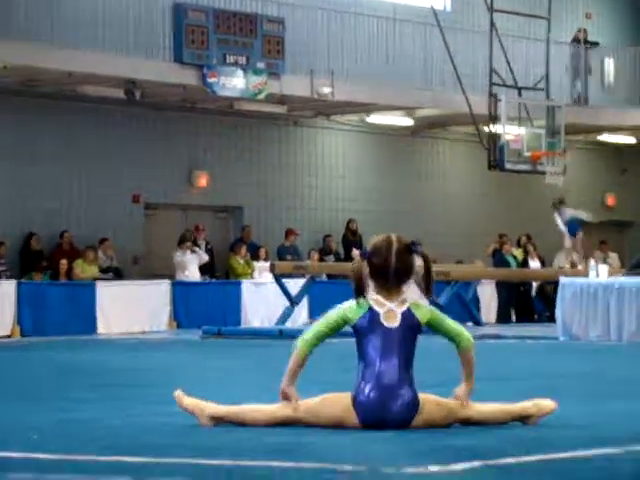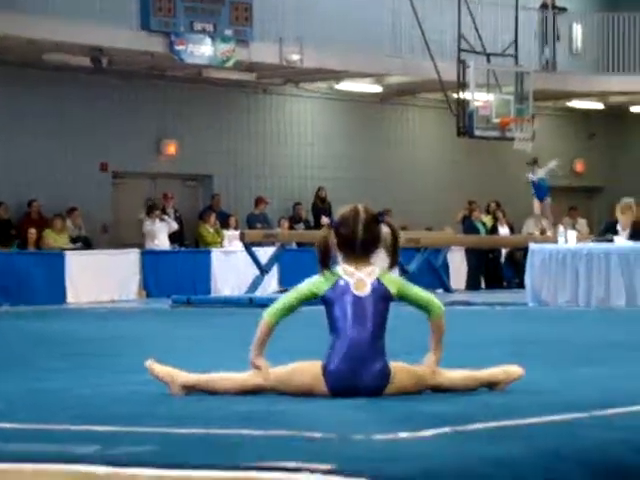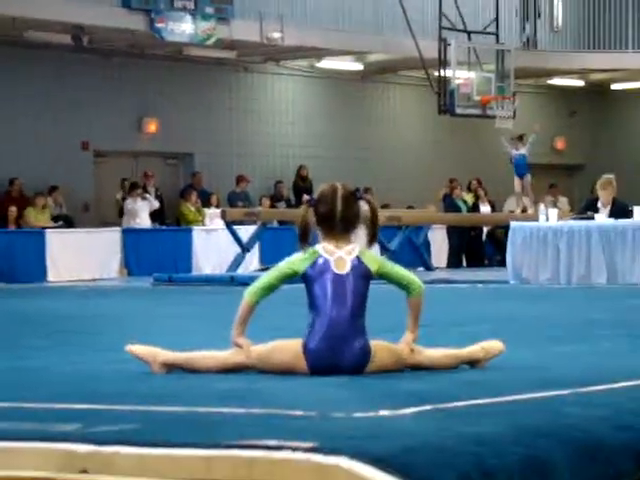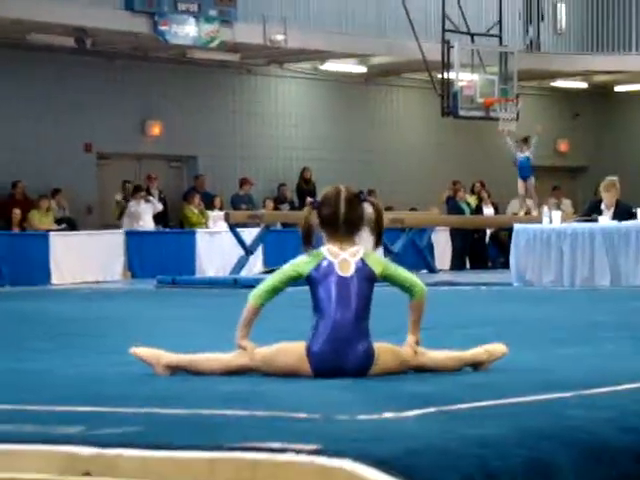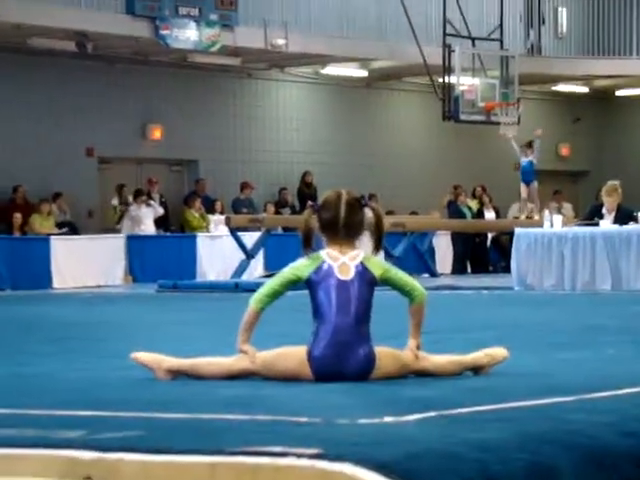
dt=0.3s
person 1, frame 1
left shoulder: (354, 309)
right shoulder: (419, 311)
left elbow: (306, 341)
right elbow: (465, 339)
left wrist: (288, 385)
right wrist: (467, 385)
left hip: (365, 407)
right hip: (407, 408)
left knee: (290, 411)
right knee: (463, 410)
left ankle: (213, 412)
right ankle: (526, 410)
person 1, frame 2
left shoulder: (325, 281)
right shoulder: (388, 281)
left elbow: (273, 312)
right elbow: (436, 308)
left wrist: (256, 355)
right wrist: (434, 355)
left hip: (335, 377)
right hip: (378, 378)
left knee: (260, 379)
right knee: (432, 377)
left ankle: (184, 380)
right ankle: (494, 376)
person 1, frame 3
left shoulder: (305, 259)
right shoulder: (367, 259)
left elbow: (254, 291)
right elbow: (415, 286)
left wrist: (238, 334)
right wrist: (411, 333)
left hip: (314, 355)
right hip: (358, 356)
left knee: (242, 356)
right knee: (412, 355)
left ankle: (165, 358)
right ankle: (474, 353)
person 1, frame 4
left shoulder: (309, 261)
right shoulder: (372, 261)
left elbow: (260, 293)
right elbow: (418, 289)
left wrist: (242, 337)
right wrist: (413, 336)
left hip: (319, 357)
right hip: (362, 358)
left knee: (246, 359)
right knee: (415, 358)
left ankle: (170, 360)
right ankle: (477, 355)
person 1, frame 5
left shoulder: (309, 264)
right shoulder: (372, 264)
left elbow: (260, 297)
right elbow: (417, 292)
left wrist: (243, 341)
right wrist: (414, 340)
left hip: (319, 361)
right hip: (363, 362)
left knee: (247, 363)
right knee: (418, 362)
left ankle: (171, 365)
right ankle: (478, 360)
